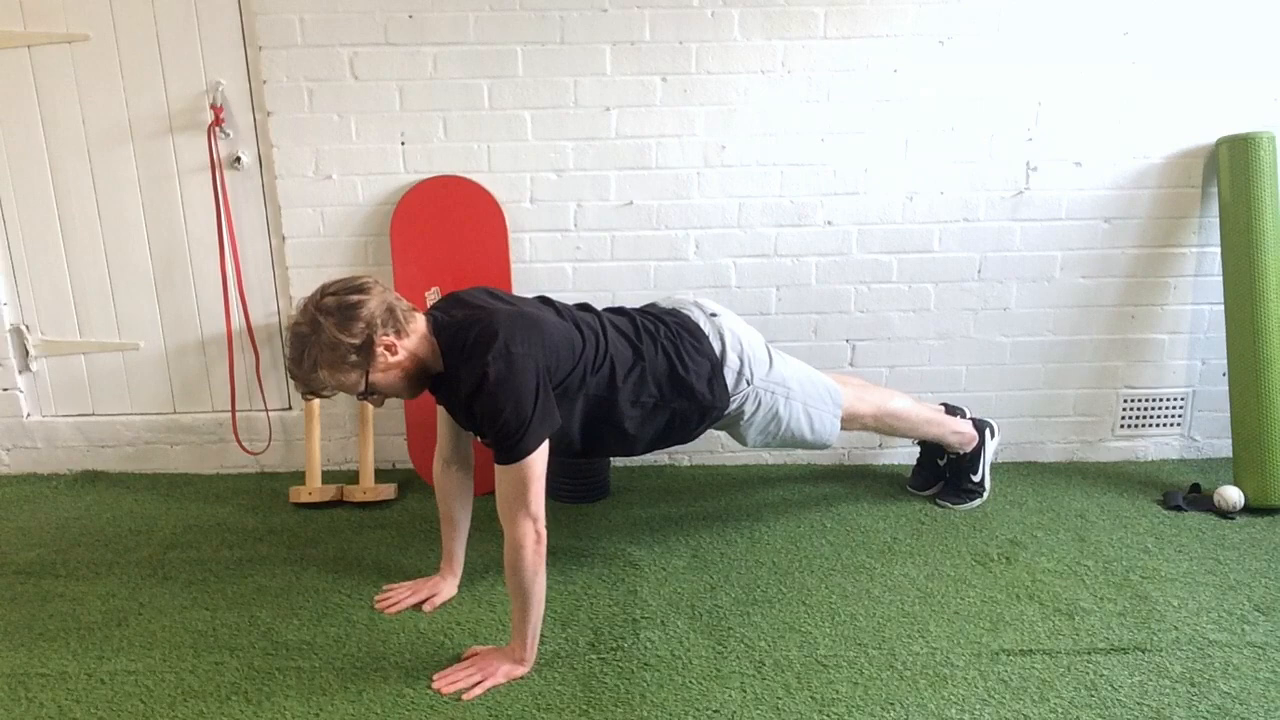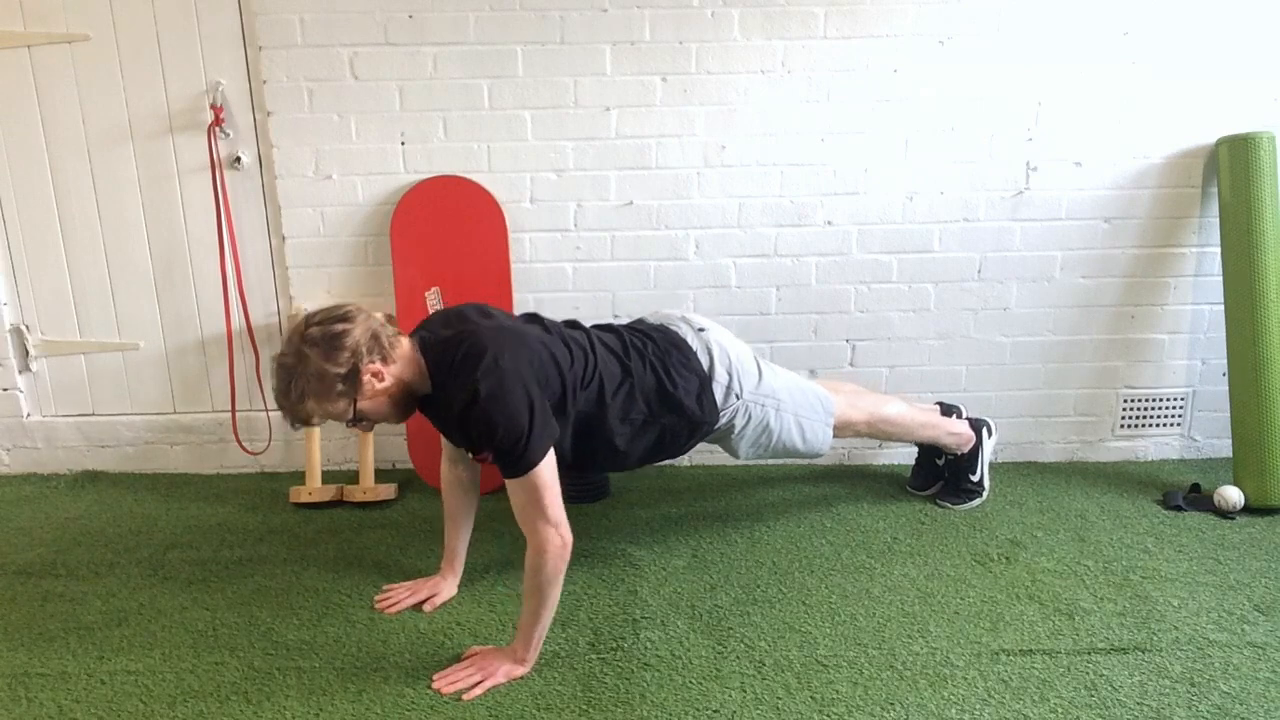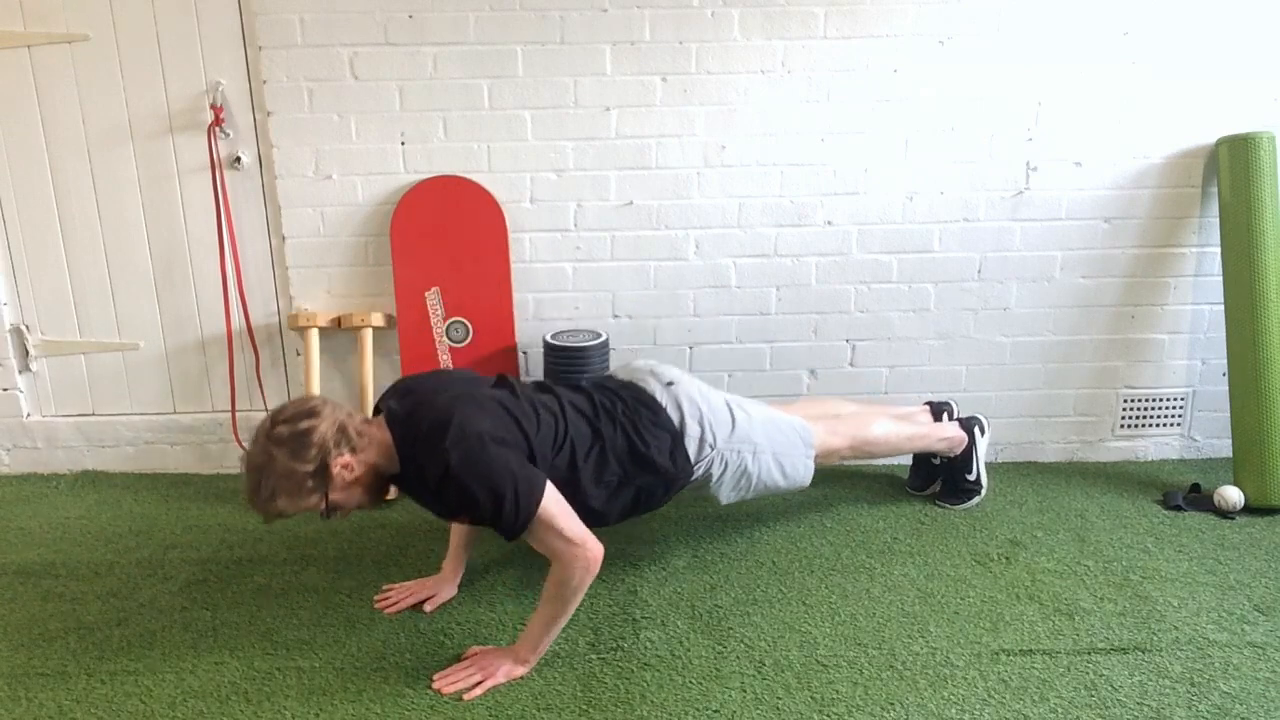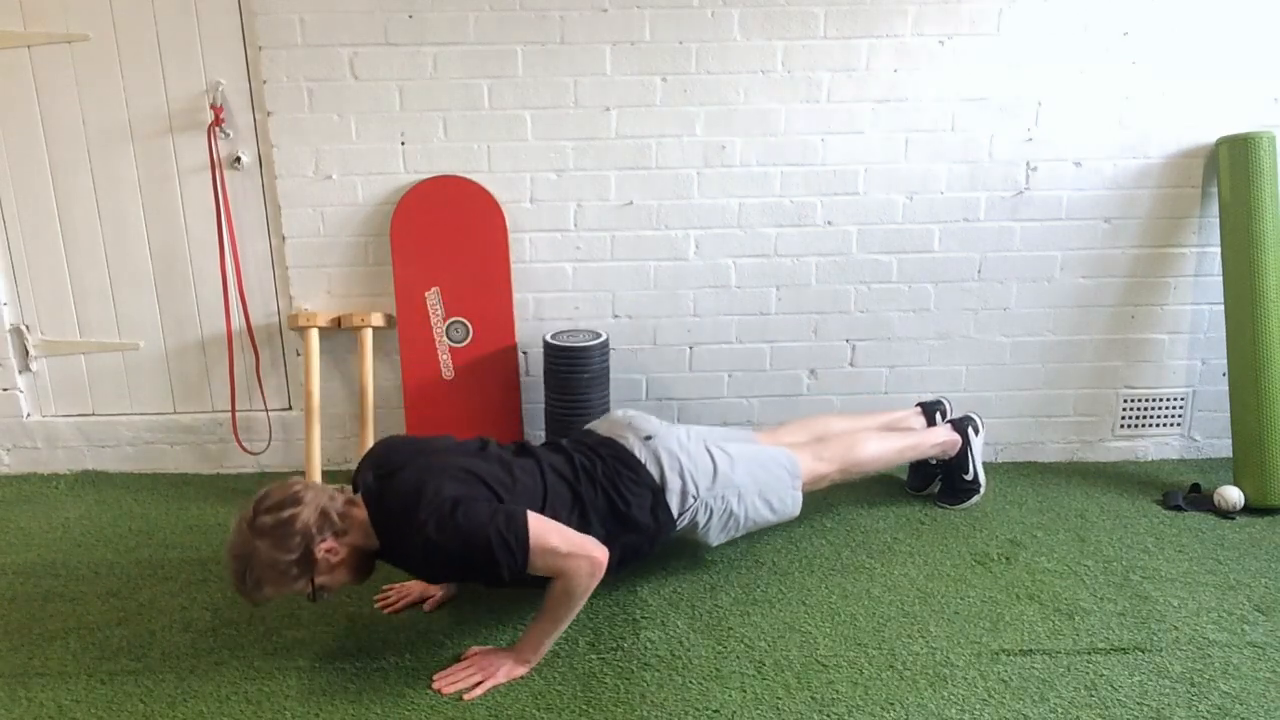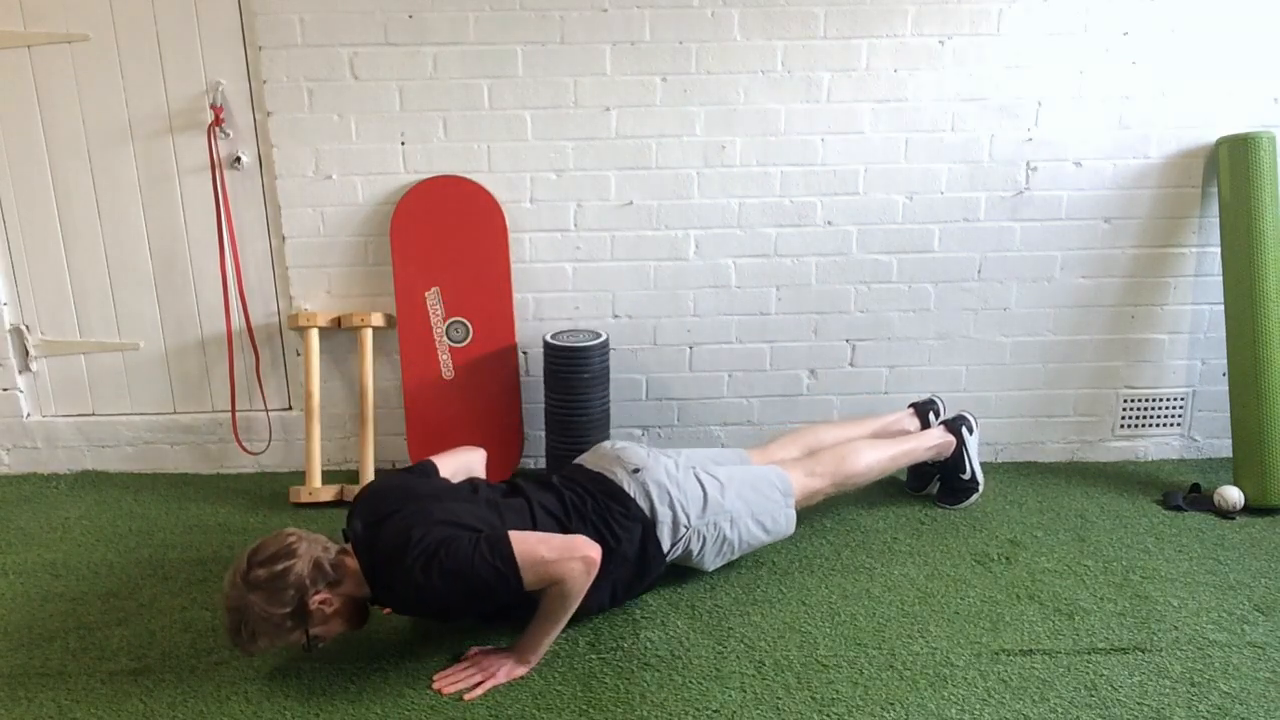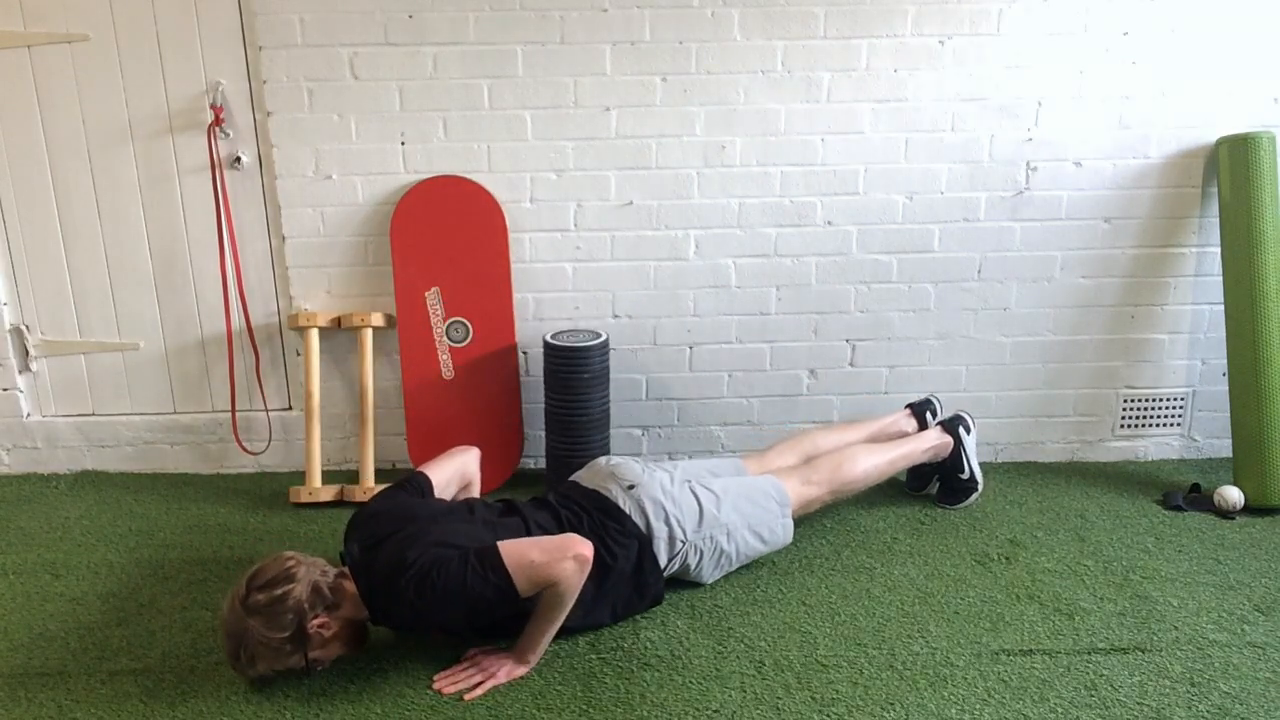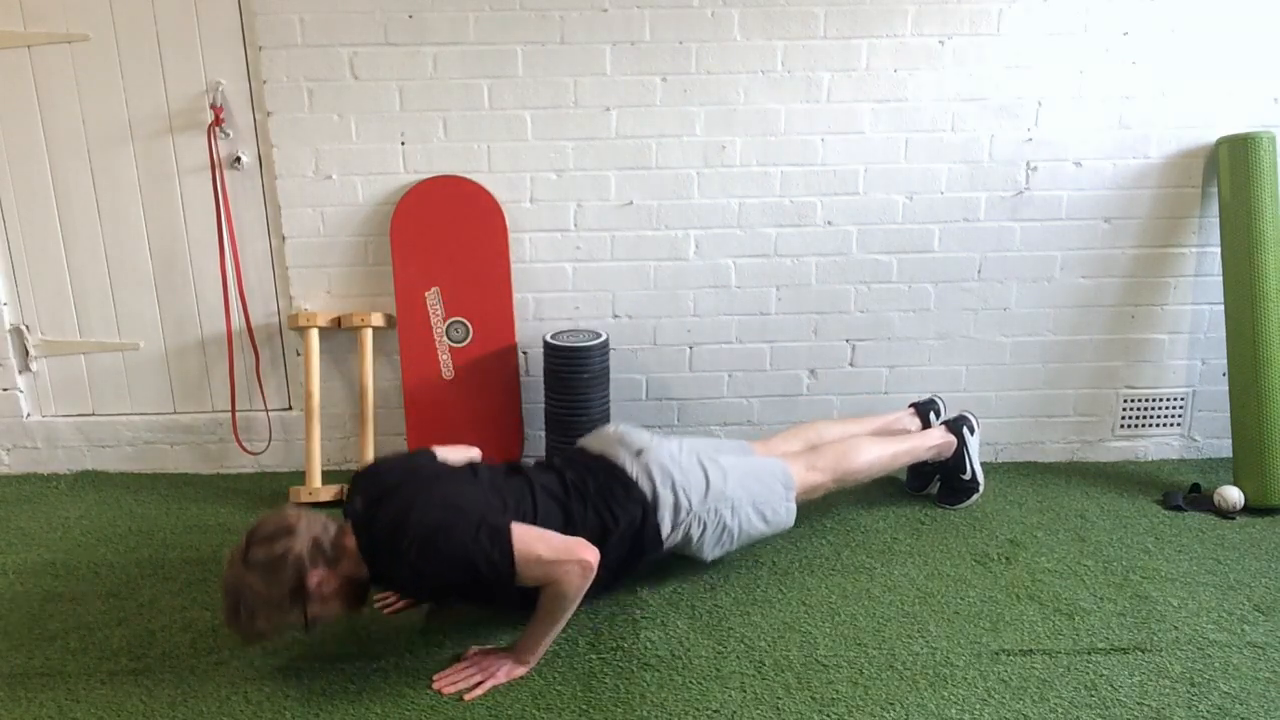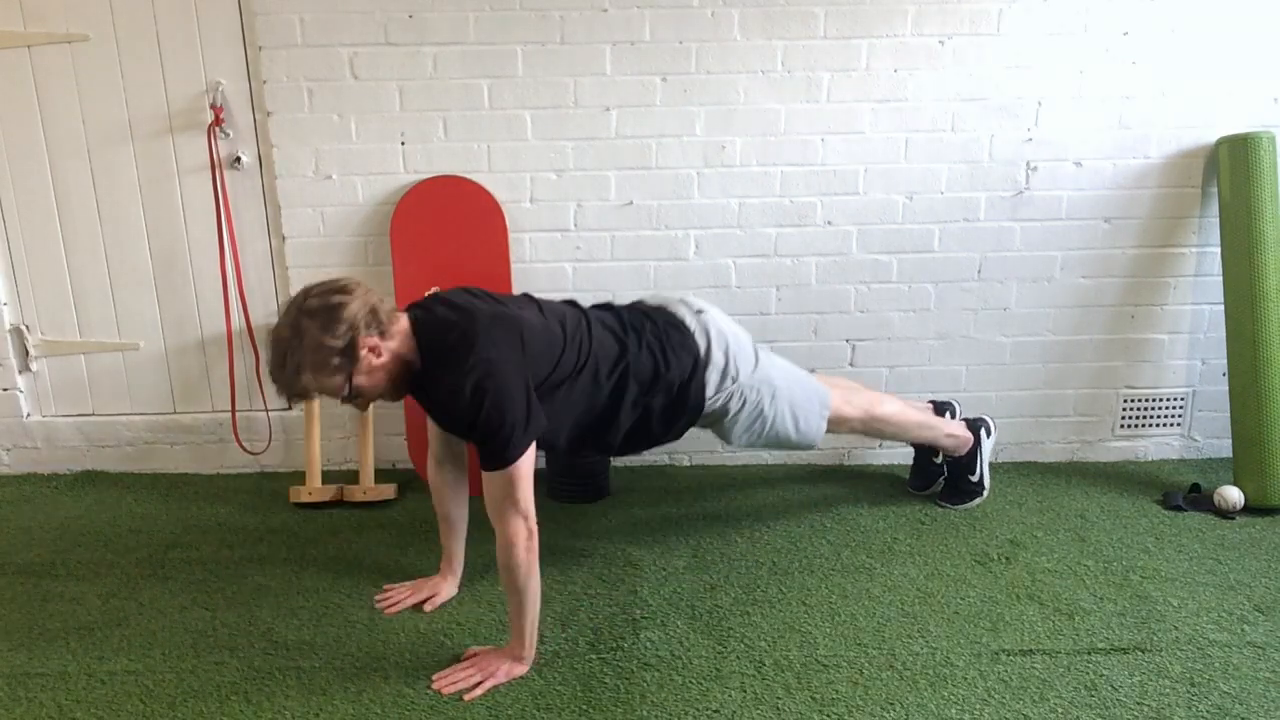
dt=0.5s
person 1, frame 1
left shoulder: (501, 366)
right shoulder: (442, 331)
left elbow: (526, 529)
right elbow: (452, 456)
left wrist: (518, 655)
right wrist: (447, 573)
left hip: (709, 362)
right hip: (671, 337)
left knee: (841, 410)
right knee: (828, 403)
left ankle: (966, 436)
right ankle: (946, 422)
person 1, frame 2
left shoulder: (493, 383)
right shoulder: (430, 350)
left elbow: (550, 537)
right elbow: (459, 459)
left wrist: (520, 657)
right wrist: (448, 573)
left hip: (699, 378)
right hip: (663, 351)
left knee: (837, 418)
right knee: (821, 410)
left ankle: (963, 436)
right ankle: (941, 422)
person 1, frame 3
left shoulder: (456, 455)
right shoulder: (398, 412)
left elbow: (581, 551)
left wrist: (520, 657)
right wrist: (451, 573)
left hip: (671, 430)
right hip: (634, 398)
left knee: (823, 442)
right knee: (791, 424)
left ankle: (955, 436)
right ankle: (926, 415)
person 1, frame 4
left shoulder: (429, 523)
right shoulder: (379, 472)
left elbow: (586, 559)
left wrist: (521, 657)
right wrist: (446, 574)
left hip: (656, 484)
right hip: (617, 445)
left knee: (813, 467)
right knee: (779, 448)
left ankle: (949, 440)
right ankle: (922, 418)
person 1, frame 5
left shoulder: (419, 569)
right shoulder: (376, 508)
left elbow: (579, 558)
right elbow: (470, 456)
left wrist: (522, 657)
left hip: (650, 516)
right hip: (611, 472)
left knee: (805, 480)
right knee: (771, 459)
left ankle: (945, 440)
right ankle: (915, 417)
person 1, frame 6
left shoulder: (417, 589)
right shoulder: (374, 528)
left elbow: (571, 555)
right elbow: (465, 456)
left wrist: (521, 655)
left hip: (649, 532)
right hip: (611, 486)
left knee: (803, 489)
right knee: (772, 469)
left ankle: (941, 441)
right ankle: (913, 420)
person 1, frame 7
left shoulder: (421, 540)
right shoulder: (371, 493)
left elbow: (578, 559)
left wrist: (520, 657)
left hip: (653, 497)
right hip: (612, 457)
left knee: (810, 475)
right knee: (773, 454)
left ankle: (946, 440)
right ankle: (915, 417)
person 1, frame 8
left shoulder: (478, 369)
right shoulder: (422, 335)
left elbow: (517, 525)
right elbow: (449, 454)
left wrist: (518, 653)
right wrist: (448, 572)
left hip: (696, 363)
right hip: (659, 335)
left knee: (834, 411)
right knee: (816, 402)
left ankle: (960, 438)
right ankle: (937, 416)
